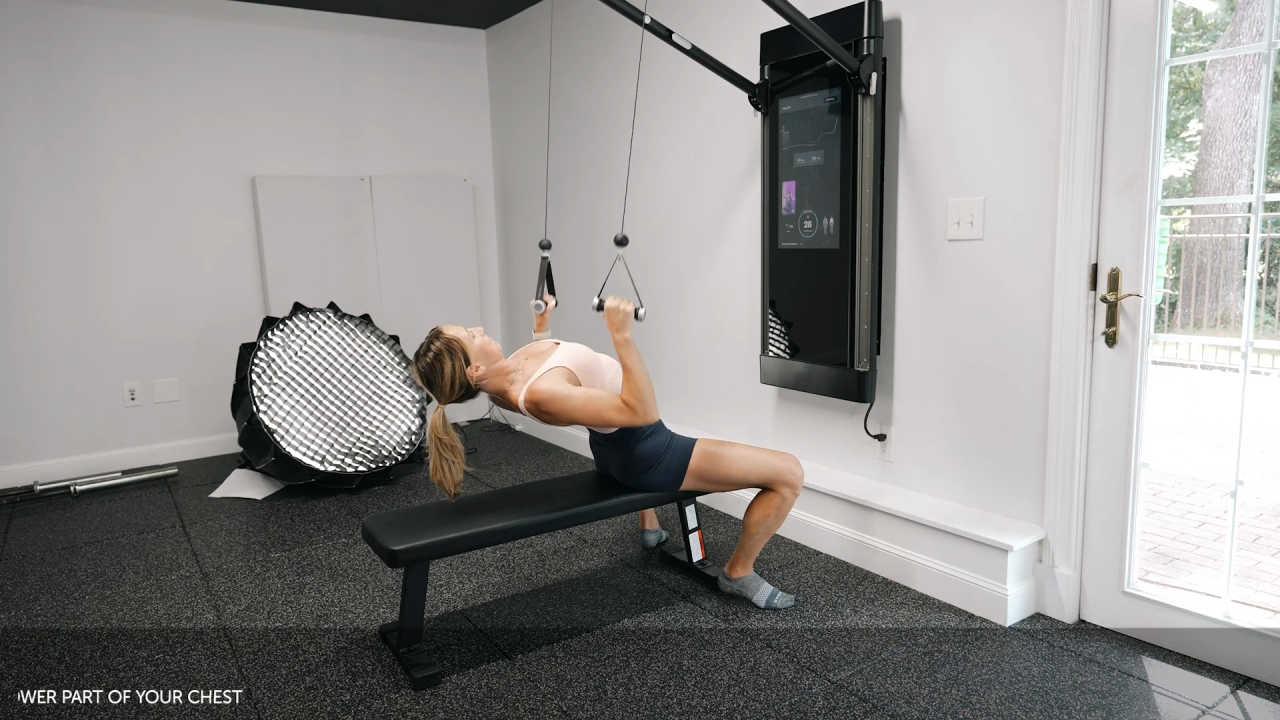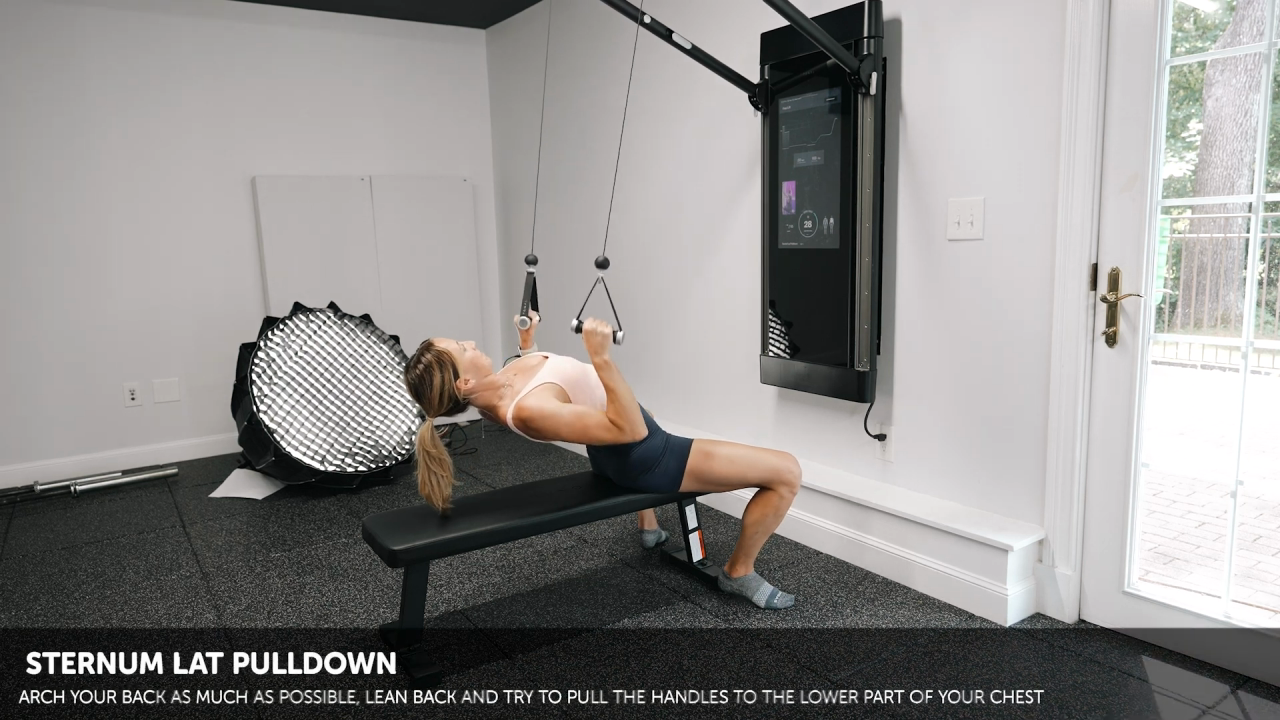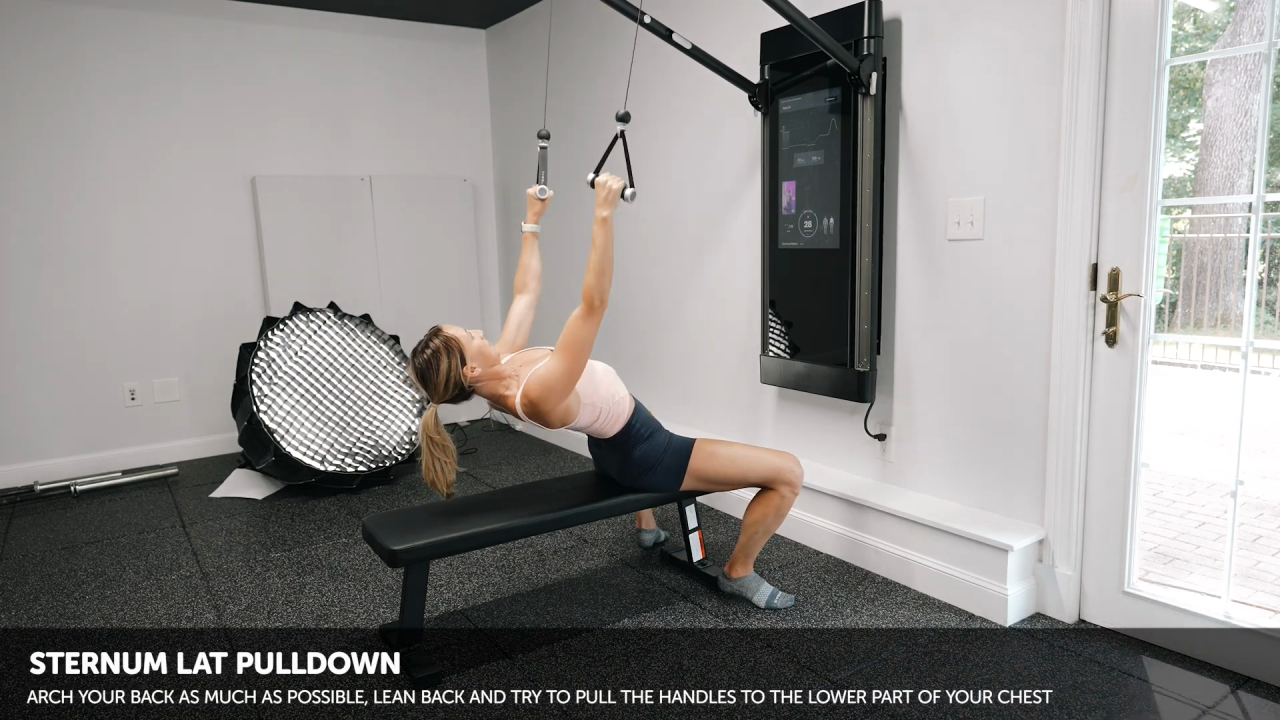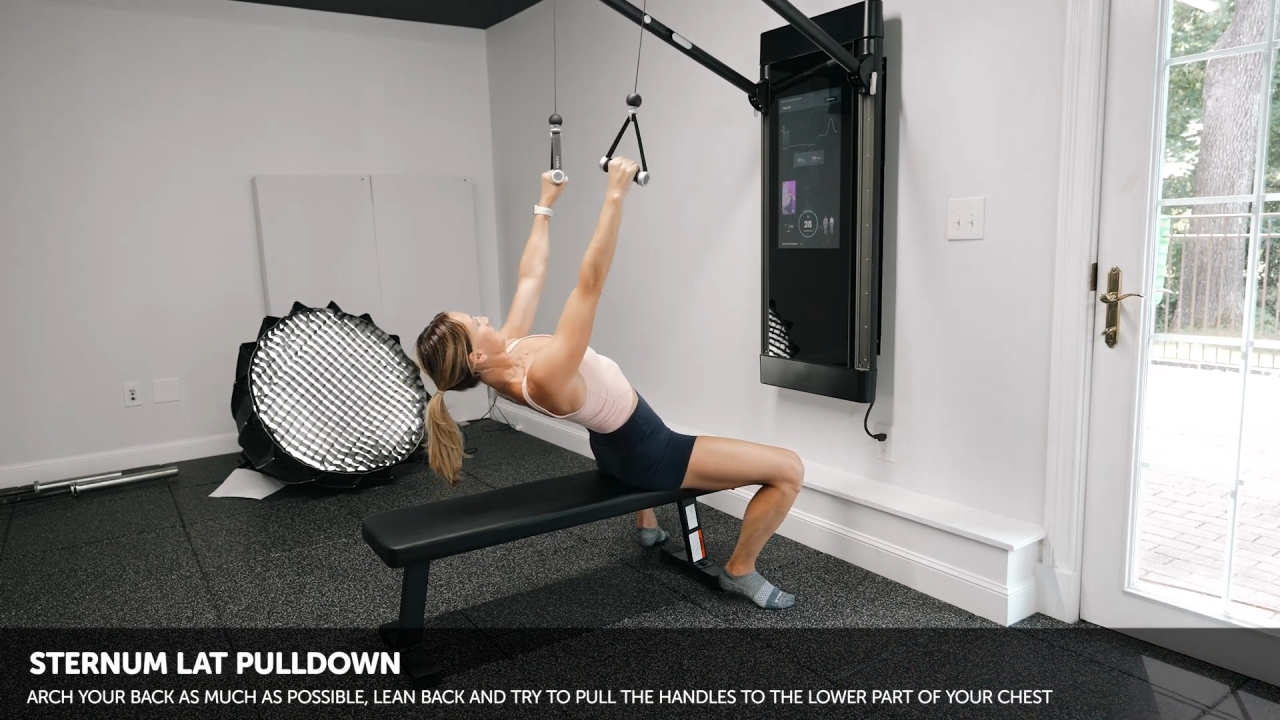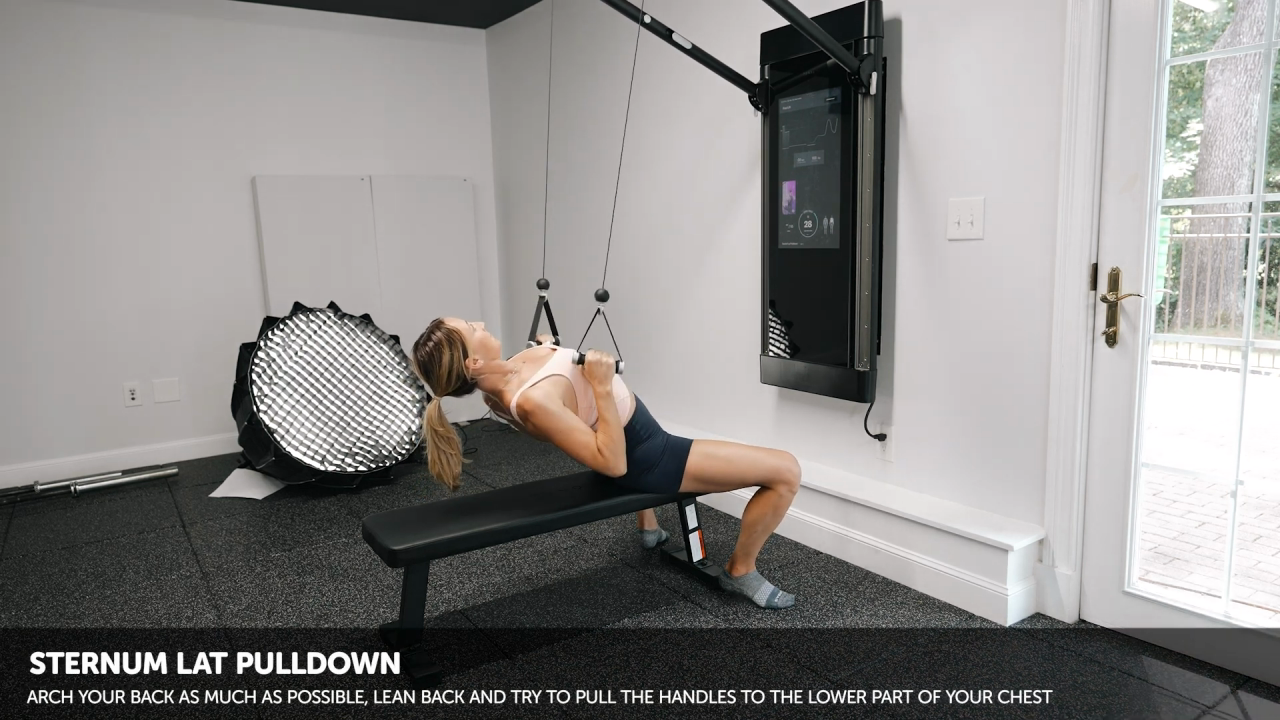
dt=1s
person 1, frame 1
left shoulder: (504, 379)
right shoulder: (539, 394)
right elbow: (644, 410)
left wrist: (541, 323)
right wrist: (621, 335)
left hip: (613, 444)
right hip: (644, 454)
right knee: (788, 473)
left ankle: (649, 526)
right ankle: (738, 574)
person 1, frame 2
left shoulder: (496, 391)
right shoulder: (527, 409)
right elbow: (631, 428)
left wrist: (526, 343)
right wrist: (601, 356)
left hip: (612, 452)
right hip: (642, 458)
right knee: (786, 472)
left ankle: (649, 526)
right ankle: (739, 573)
person 1, frame 3
left shoulder: (500, 368)
right shoulder: (536, 395)
left elbow: (526, 293)
right elbow: (594, 304)
left wrist: (532, 220)
right wrist: (603, 214)
left hip: (615, 447)
right hip: (645, 457)
right knee: (788, 472)
left ankle: (647, 526)
right ankle: (738, 574)
person 1, frame 4
left shoulder: (507, 356)
right shoulder: (542, 378)
left elbow: (530, 275)
right elbow: (590, 283)
left wrist: (545, 203)
right wrist: (615, 195)
left hip: (616, 445)
right hip: (646, 455)
right knee: (789, 469)
left ankle: (648, 526)
right ankle: (740, 572)
person 1, frame 5
left shoulder: (501, 384)
right shoulder: (532, 401)
right elbow: (614, 463)
left wrist: (543, 353)
right wrist: (602, 387)
left hip: (627, 447)
right hip: (643, 458)
right knee: (785, 471)
left ankle: (649, 526)
right ankle: (740, 572)
